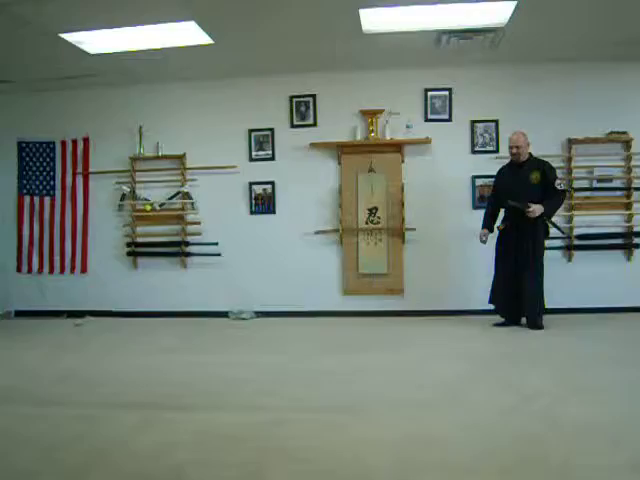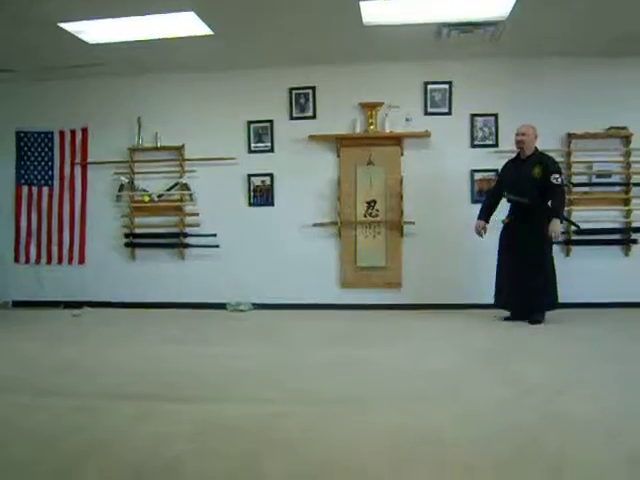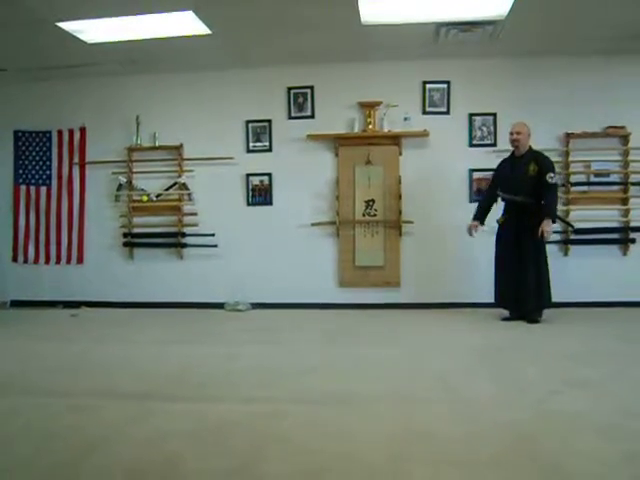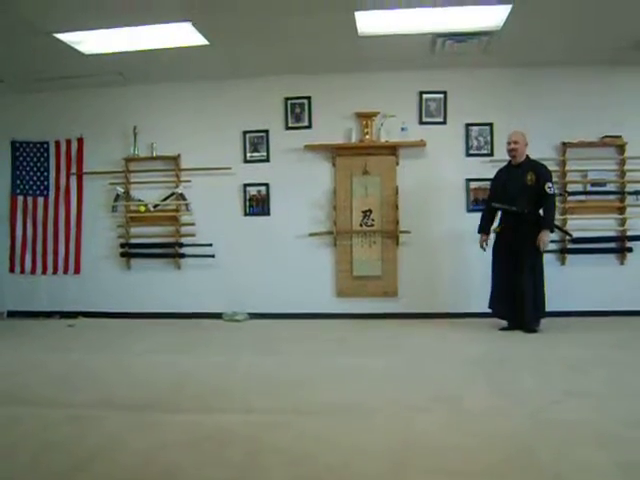
dt=0.5s
person 1, frame 1
left shoulder: (543, 168)
right shoulder: (504, 172)
left elbow: (559, 195)
right elbow: (494, 201)
left wrist: (543, 208)
right wrist: (486, 226)
left hip: (533, 227)
right hip: (509, 227)
left knee: (531, 271)
right knee: (506, 271)
left ankle: (534, 317)
right ankle: (511, 315)
person 1, frame 2
left shoulder: (547, 163)
right shoulder: (510, 166)
left elbow: (558, 192)
right elbow: (495, 193)
left wrist: (556, 218)
right wrist: (483, 218)
left hip: (539, 222)
right hip: (515, 220)
left knee: (538, 266)
right knee: (509, 264)
left ankle: (537, 311)
right ankle: (517, 309)
person 1, frame 3
left shoulder: (541, 161)
right shoulder: (505, 164)
left elbow: (551, 191)
right elbow: (491, 193)
left wrist: (548, 219)
right wrist: (478, 218)
left hip: (532, 220)
right hip: (509, 220)
left knee: (533, 264)
right knee: (508, 264)
left ankle: (534, 310)
right ankle: (515, 309)
person 1, frame 4
left shoulder: (539, 170)
right shoulder: (501, 174)
left elbow: (549, 202)
right elbow: (491, 204)
left wrist: (546, 229)
right wrist: (484, 231)
left hip: (530, 230)
right hip: (506, 230)
left knee: (529, 274)
right knee: (504, 274)
left ankle: (531, 320)
right ankle: (512, 319)
